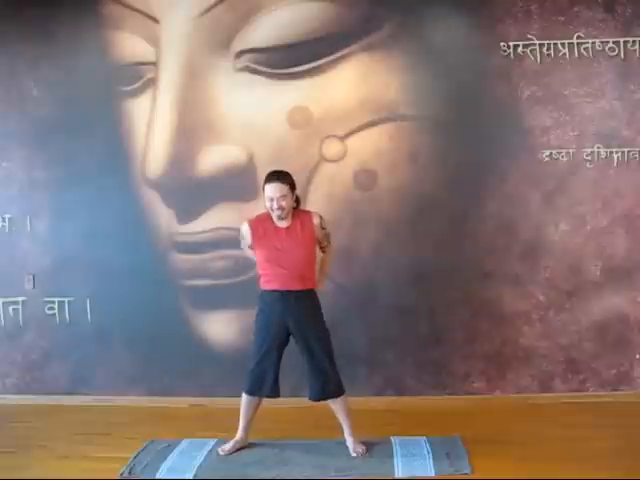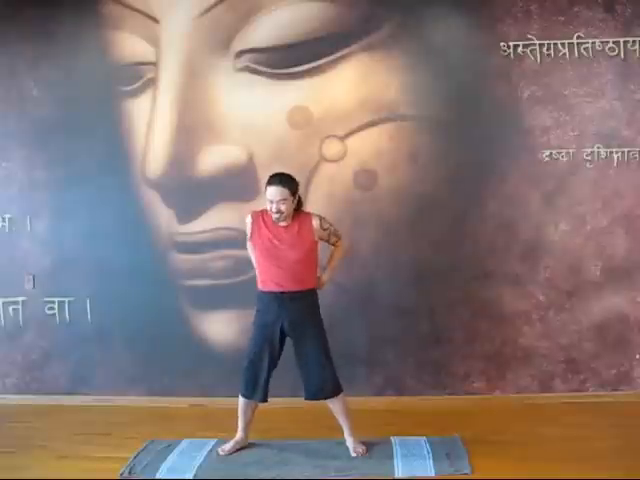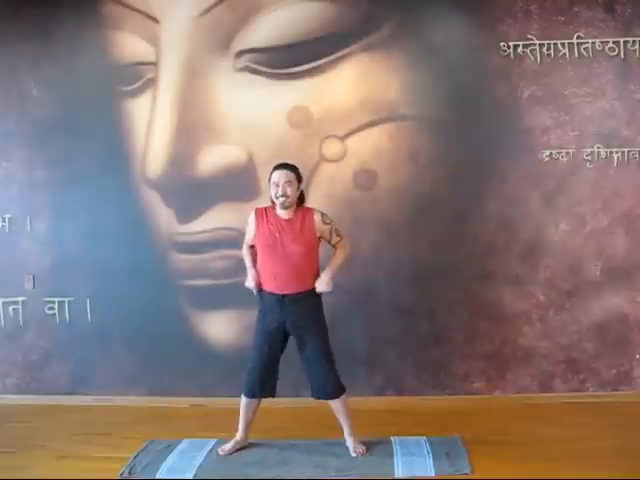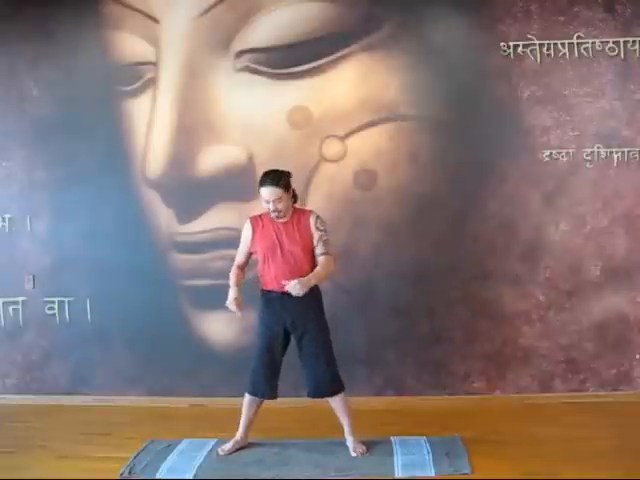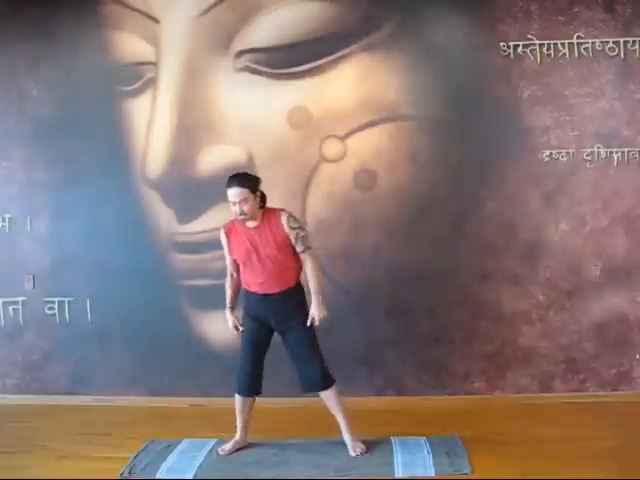
dt=0.4s
person 1, frame 1
left shoulder: (313, 221)
right shoulder: (252, 227)
left elbow: (326, 249)
left wrist: (319, 277)
left hip: (306, 303)
right hip: (271, 305)
left knee: (326, 371)
right knee: (259, 371)
left ankle: (349, 435)
right ankle: (241, 435)
person 1, frame 2
left shoulder: (313, 223)
right shoulder: (253, 220)
left elbow: (340, 243)
left wrist: (325, 276)
left hip: (304, 305)
right hip: (268, 305)
left knee: (323, 373)
right knee: (253, 372)
left ankle: (349, 435)
right ankle: (241, 435)
person 1, frame 3
left shoulder: (315, 219)
right shoulder: (258, 217)
left elbow: (343, 246)
right elbow: (247, 246)
left wrist: (328, 274)
right wrist: (250, 271)
left hip: (306, 305)
right hip: (270, 306)
left knee: (325, 374)
right knee: (257, 373)
left ankle: (349, 435)
right ankle: (241, 436)
person 1, frame 4
left shoulder: (311, 221)
right shoulder: (253, 226)
left elbow: (327, 263)
right elbow: (239, 264)
left wrist: (306, 282)
right wrist: (234, 289)
left hip: (306, 303)
right hip: (272, 305)
left knee: (324, 369)
right knee: (261, 372)
left ankle: (350, 434)
right ankle: (241, 435)
person 1, frame 5
left shoulder: (283, 220)
right shoulder: (228, 232)
left elbow: (309, 259)
left wrist: (318, 301)
right wrist: (230, 309)
left hip: (291, 301)
right hip: (254, 306)
left knee: (313, 367)
right knee: (247, 371)
left ankle: (347, 432)
right ankle: (240, 435)
